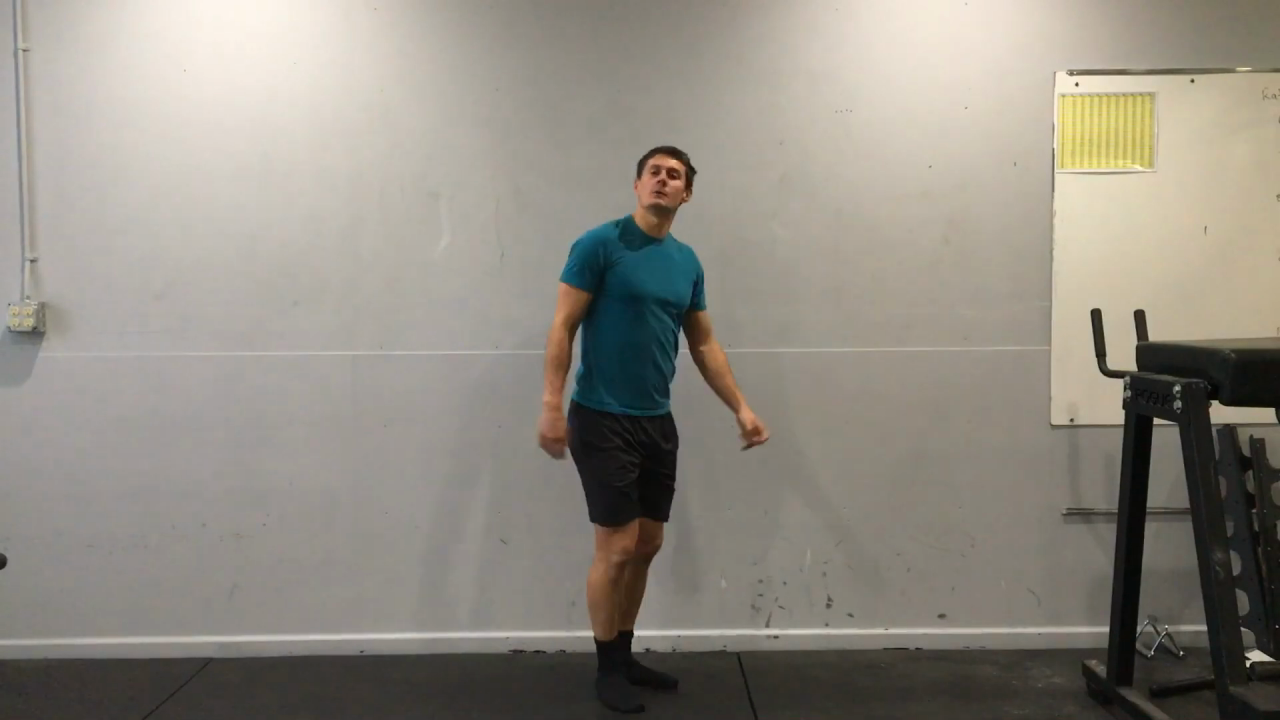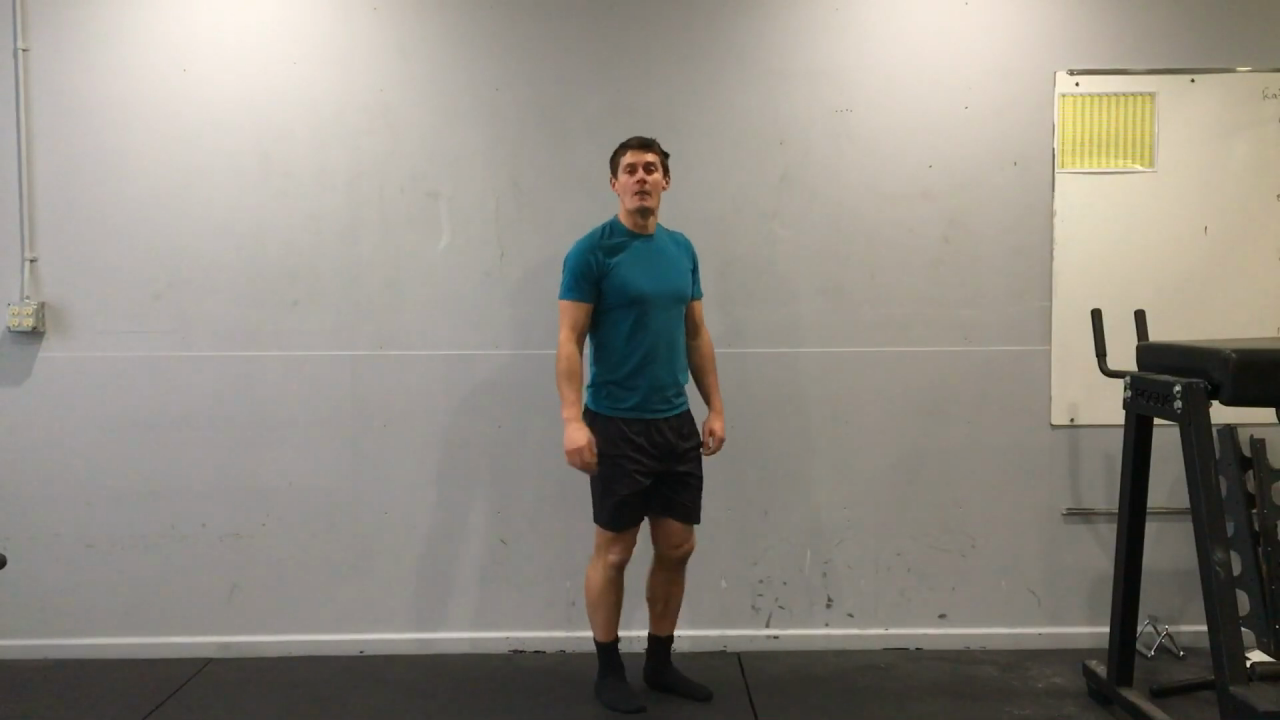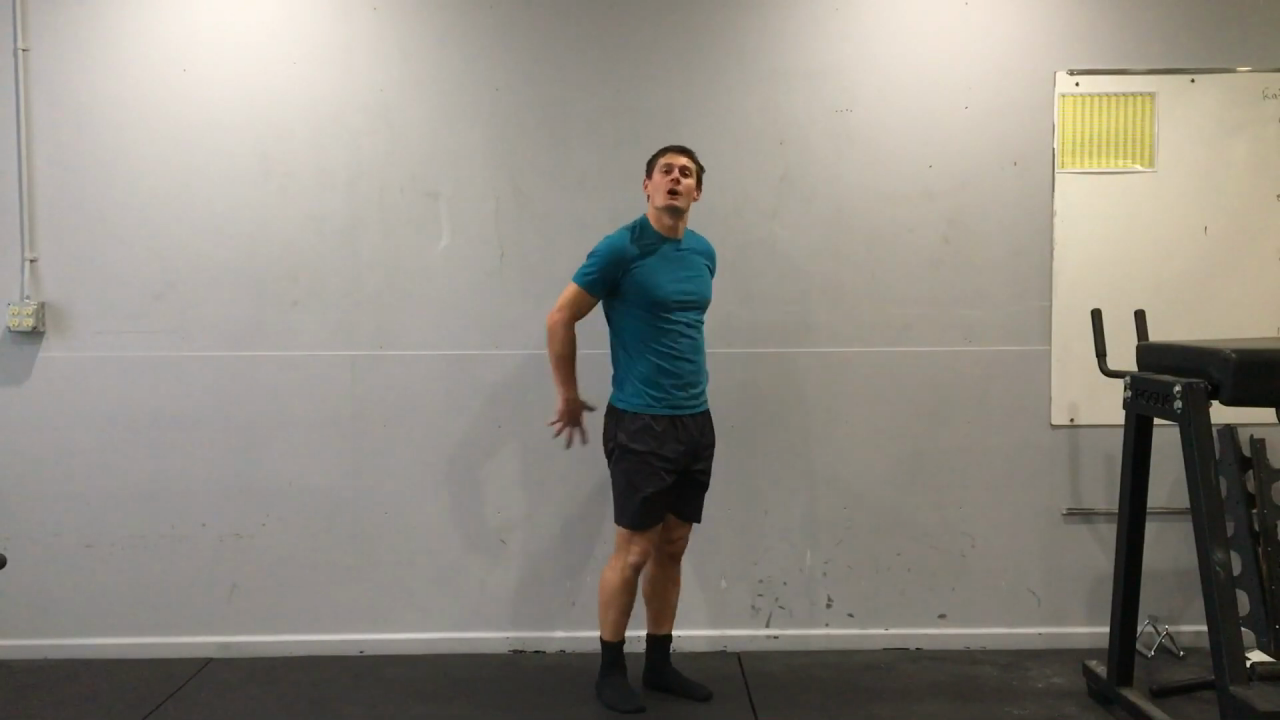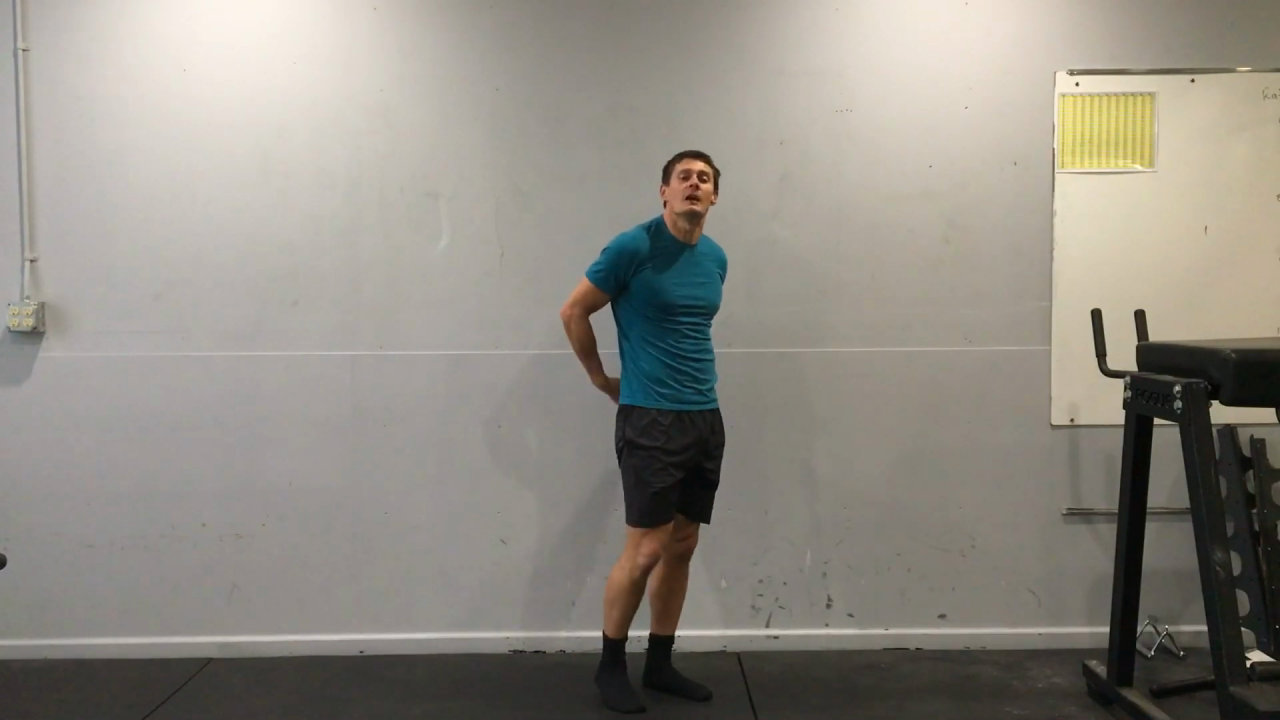
dt=1s
person 1, frame 1
left shoulder: (687, 261)
right shoulder: (600, 244)
left elbow: (704, 342)
right elbow: (563, 326)
left wrist: (741, 408)
right wrist: (552, 405)
left hip: (657, 422)
right hip: (602, 421)
left knee: (647, 546)
right knee: (616, 548)
left ankle: (625, 655)
right ankle: (608, 668)
person 1, frame 2
left shoulder: (681, 249)
right shoulder: (591, 252)
left elbow: (697, 334)
right elbow: (569, 340)
left wrist: (714, 408)
right wrist: (573, 420)
left hip: (676, 424)
right hip: (618, 427)
left knee: (676, 549)
right knee: (614, 551)
left ankle: (659, 663)
right ankle: (609, 671)
person 1, frame 3
left shoulder: (703, 252)
right shoulder: (620, 249)
right elbow: (560, 320)
right wrist: (569, 398)
left hip: (696, 421)
right hip: (640, 423)
left knee: (672, 547)
right knee: (634, 550)
left ankle: (659, 664)
right ankle: (610, 669)
person 1, frame 4
left shoulder: (716, 258)
right shoulder: (633, 247)
right elbow: (574, 312)
right wrist: (601, 379)
left hip: (706, 419)
right hip: (650, 419)
left knee: (681, 547)
right knee: (646, 550)
left ankle: (659, 663)
right ankle: (610, 665)
